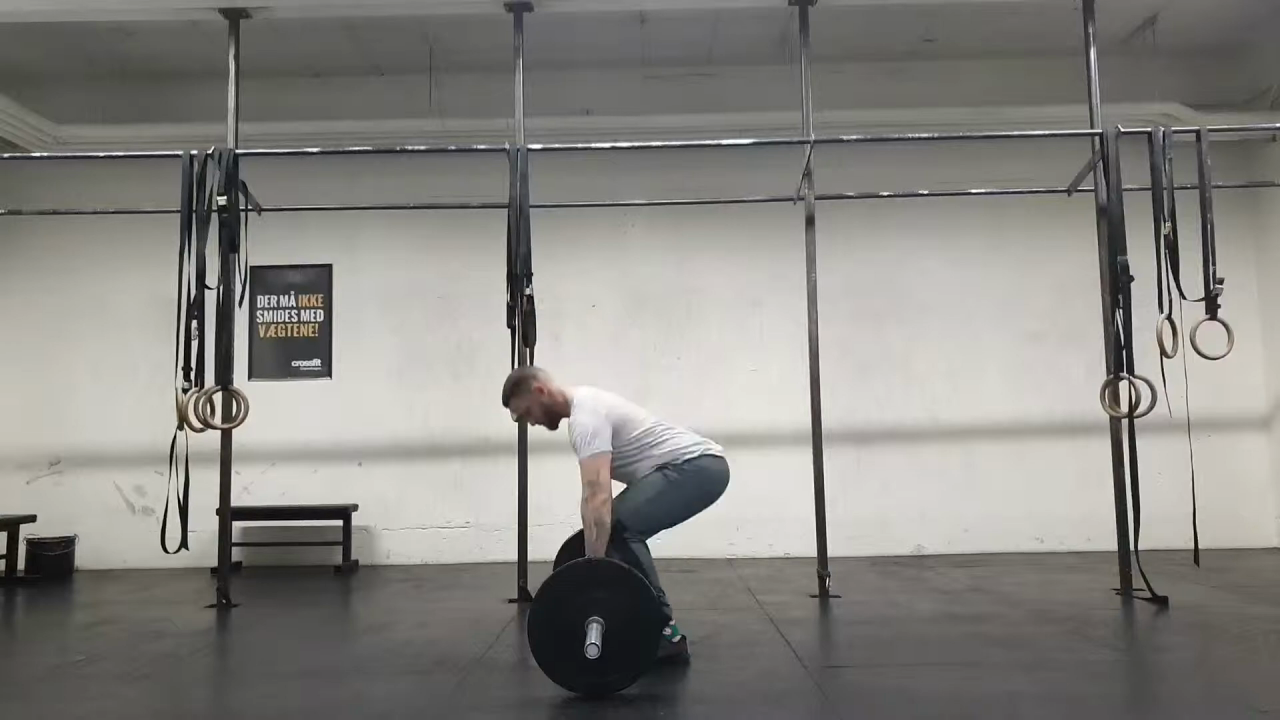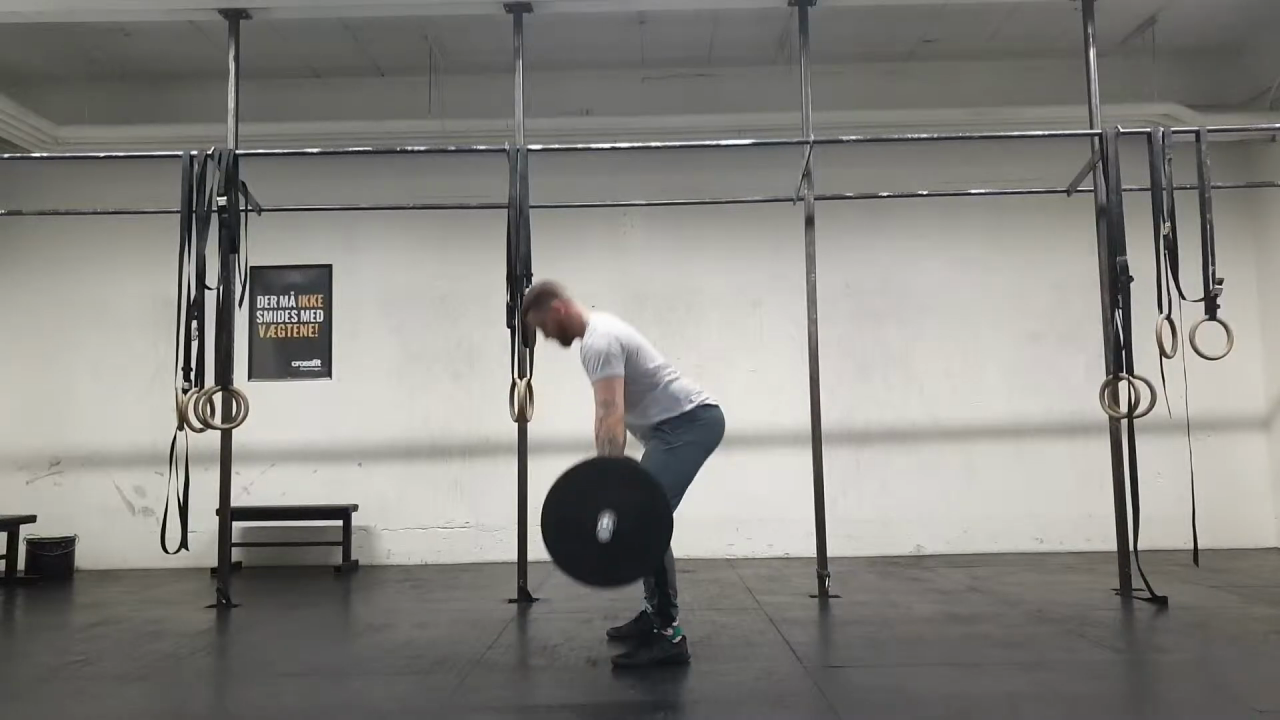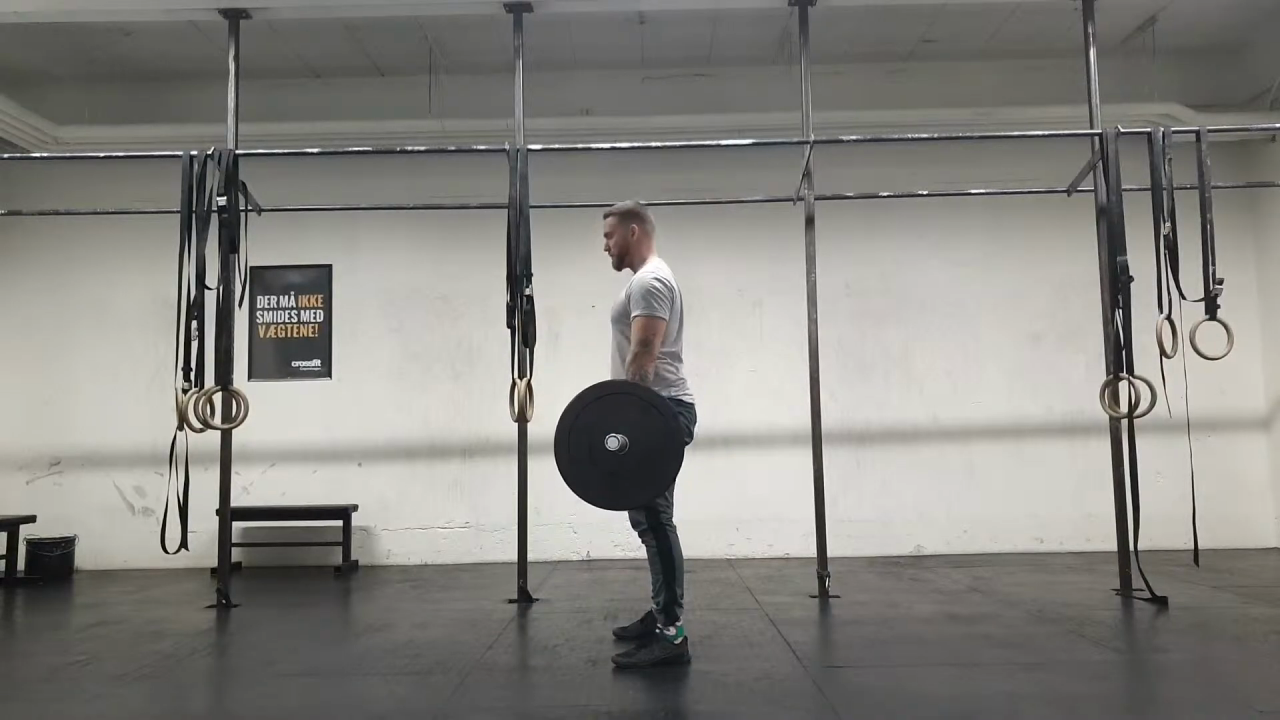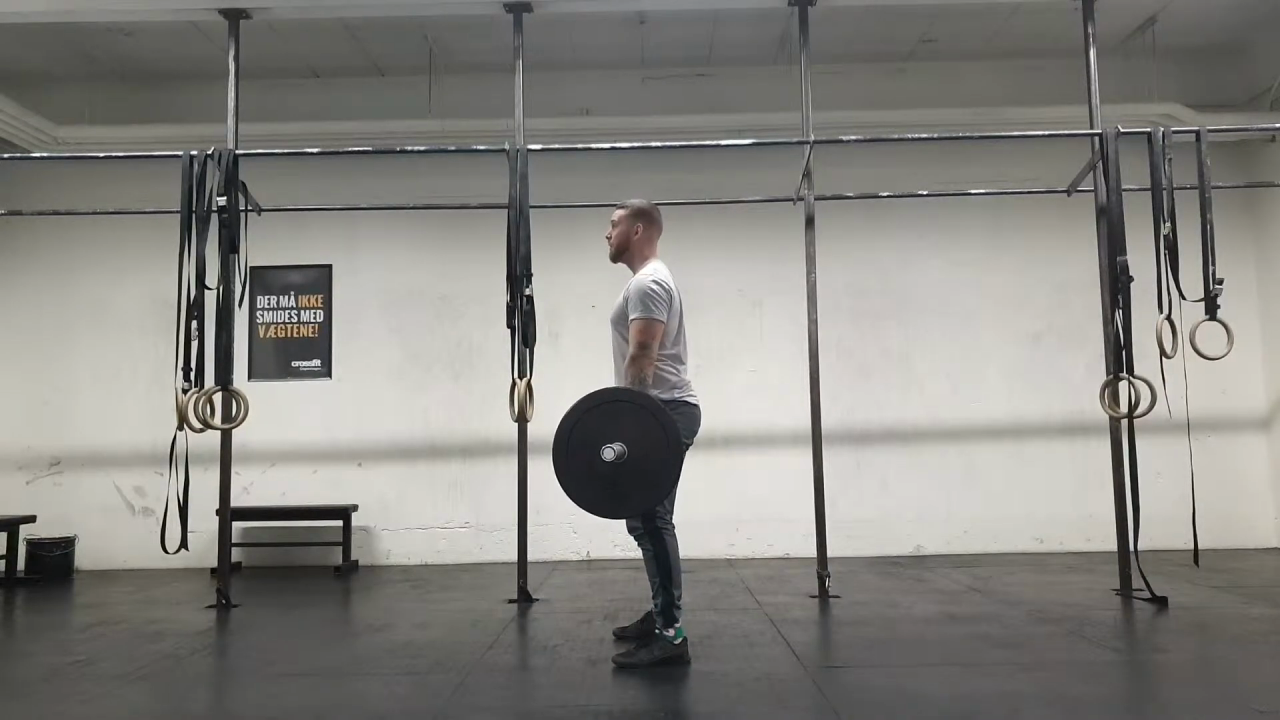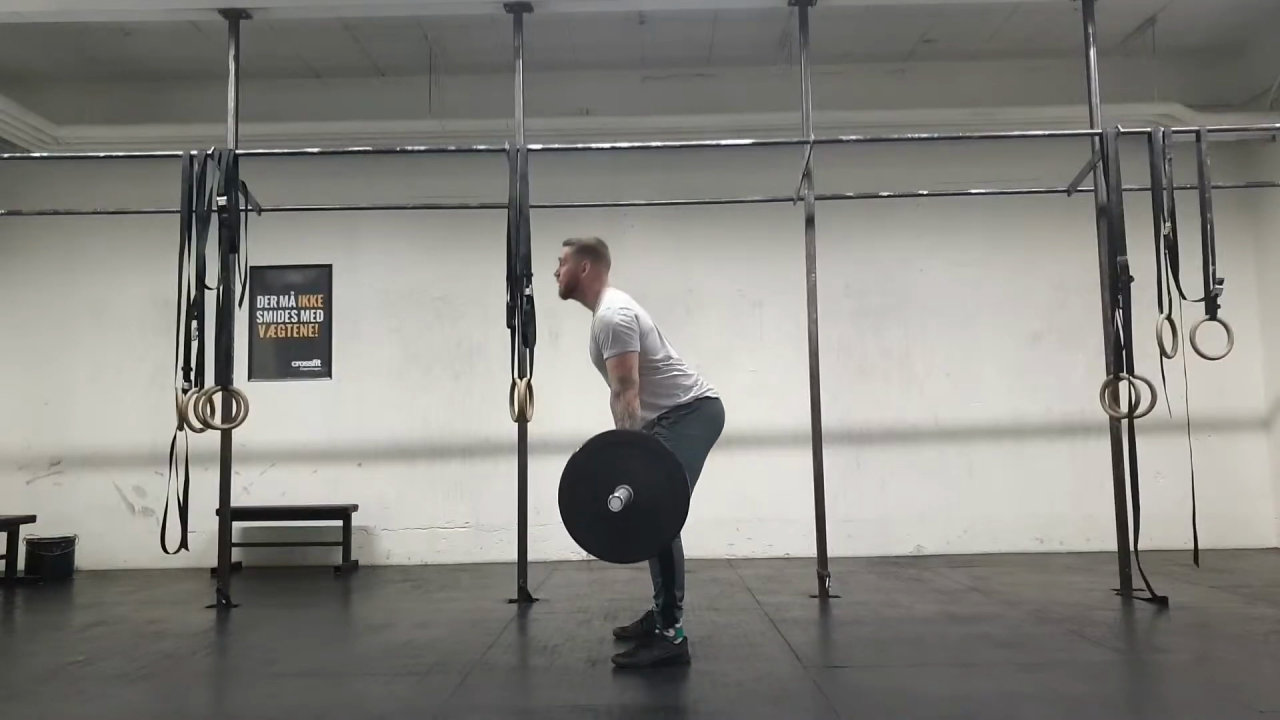
dt=0.7s
person 1, frame 1
left shoulder: (585, 417)
right shoulder: (585, 402)
left elbow: (596, 498)
right elbow: (601, 494)
right wrist: (596, 560)
left hip: (698, 468)
right hip: (702, 465)
left knee: (618, 527)
right knee: (620, 525)
left ankle: (664, 633)
person 1, frame 2
left shoulder: (598, 340)
right shoulder: (599, 332)
left elbow: (610, 417)
right elbow: (614, 414)
left hip: (689, 421)
right hip: (686, 421)
left ankle: (668, 634)
right ankle: (656, 614)
person 1, frame 3
left shoulder: (648, 280)
right shoulder: (649, 280)
left elbow: (643, 356)
left knee: (654, 519)
right knee: (650, 519)
left ankle: (670, 634)
right ankle: (662, 615)
person 1, frame 4
left shoulder: (647, 283)
right shoulder: (648, 281)
left elbow: (642, 358)
left hip: (662, 414)
right hip: (660, 414)
left knee: (649, 521)
right knee: (648, 520)
left ankle: (670, 635)
right ankle: (662, 615)
person 1, frame 5
left shoulder: (611, 316)
right shoulder: (610, 309)
left elbow: (626, 392)
right elbow: (628, 390)
left hip: (688, 414)
right hip: (684, 413)
left ankle: (670, 635)
right ankle: (663, 615)
